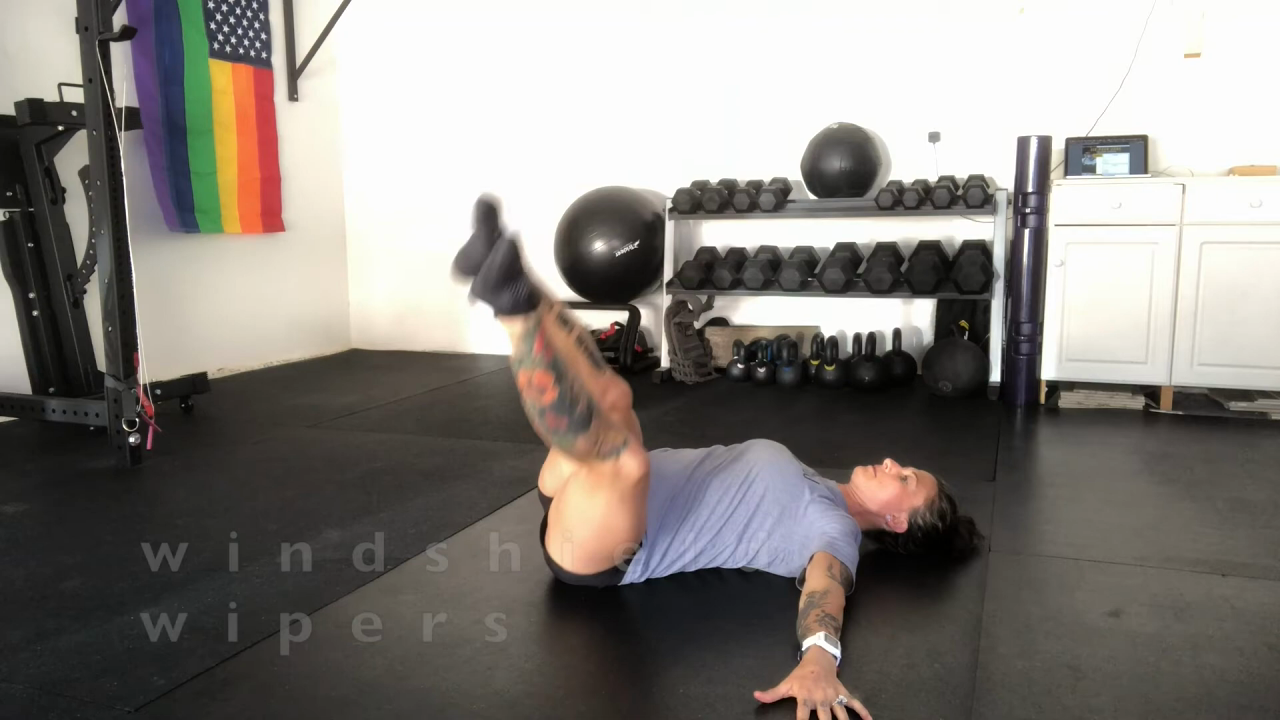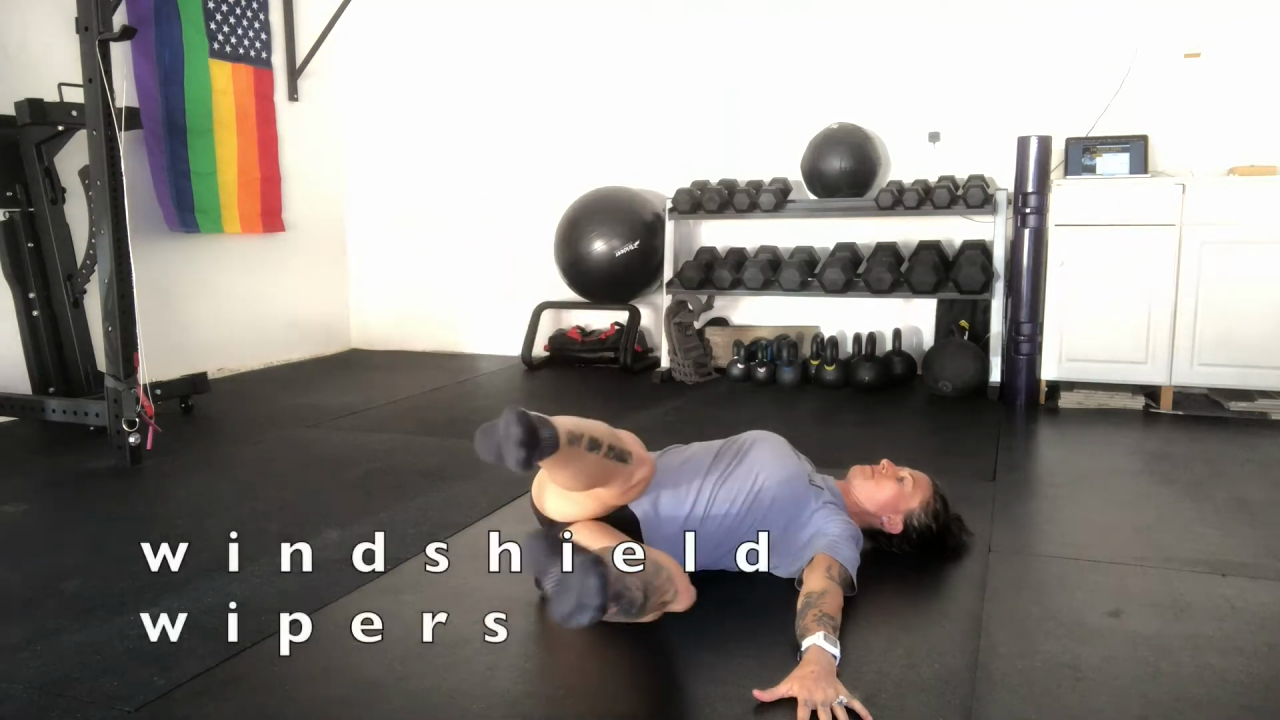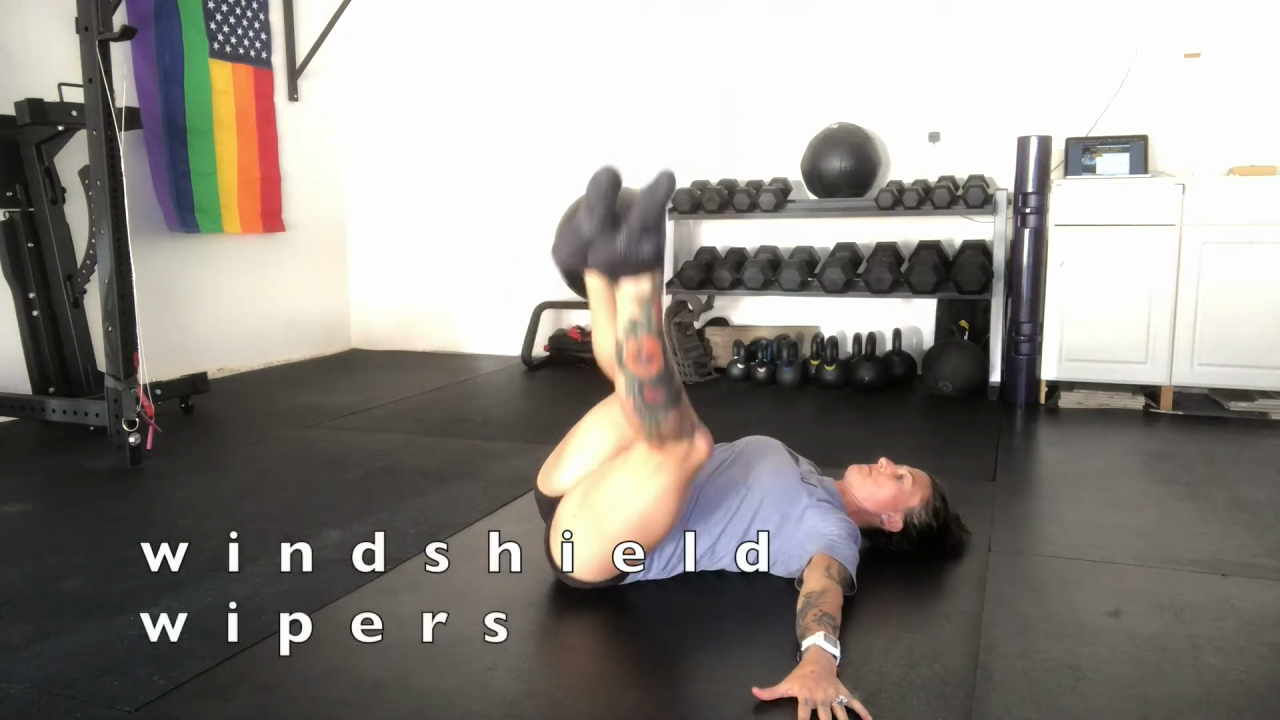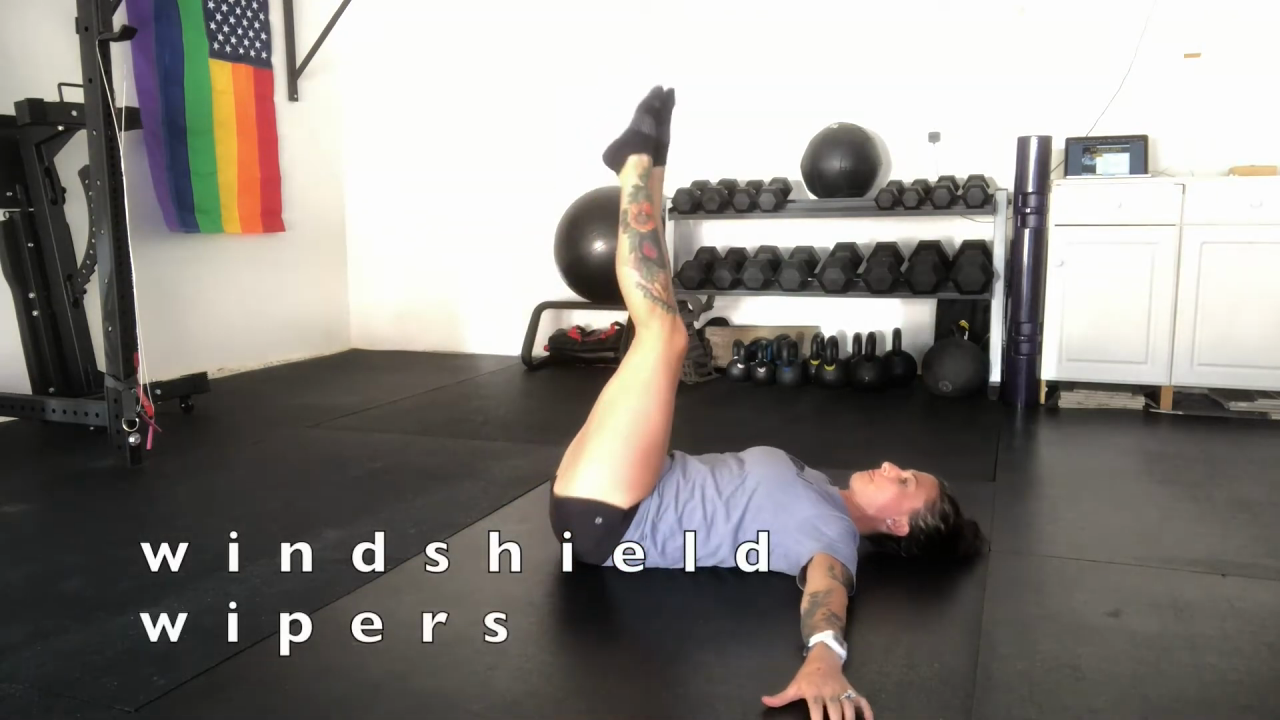
dt=0.7s
person 1, frame 1
left shoulder: (836, 532)
right shoulder: (813, 486)
left elbow: (825, 597)
left wrist: (820, 656)
left knee: (624, 459)
right knee: (609, 394)
left ankle: (515, 305)
person 1, frame 2
left shoulder: (836, 531)
right shoulder: (797, 470)
left elbow: (822, 594)
left wrist: (817, 662)
left hip: (629, 533)
left knee: (669, 586)
right knee: (629, 463)
person 1, frame 3
left shoulder: (832, 532)
right shoulder: (801, 472)
left elbow: (821, 593)
left wrist: (817, 660)
left knee: (683, 439)
left ankle: (633, 264)
person 1, frame 4
left shoulder: (833, 534)
right shoulder: (817, 489)
left elbow: (827, 592)
left wrist: (823, 658)
left hip: (600, 518)
left knee: (663, 328)
